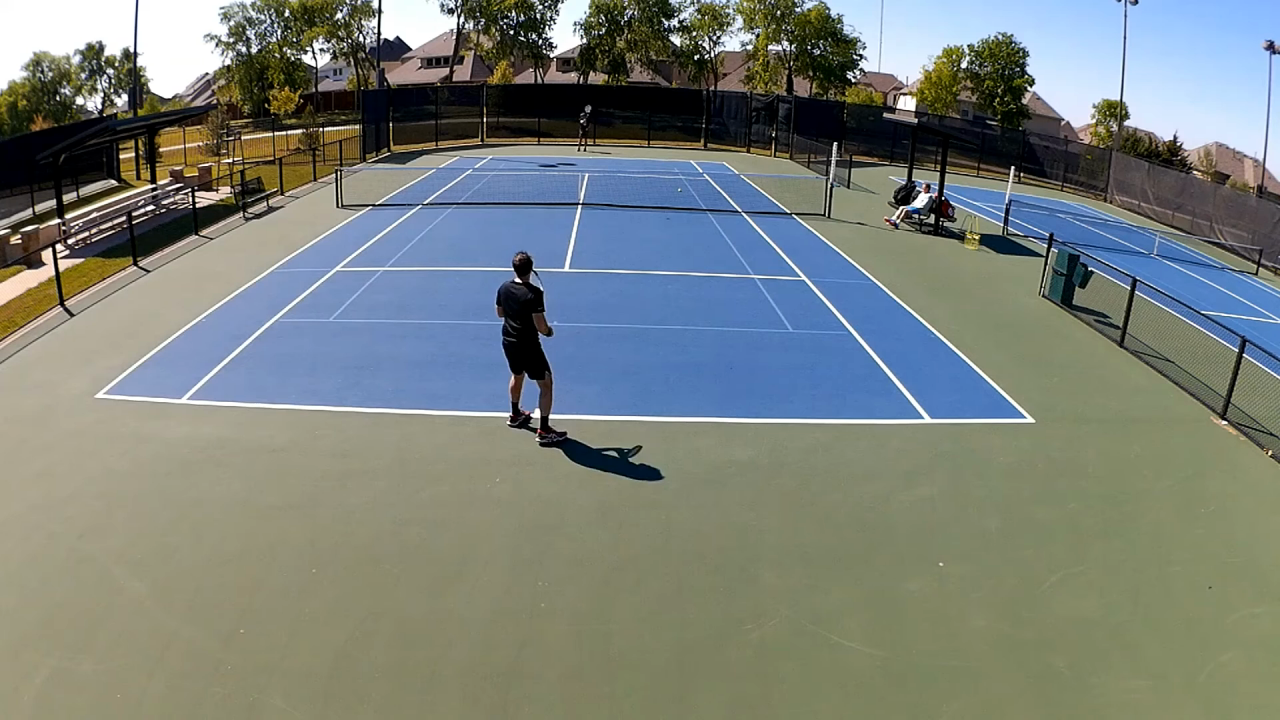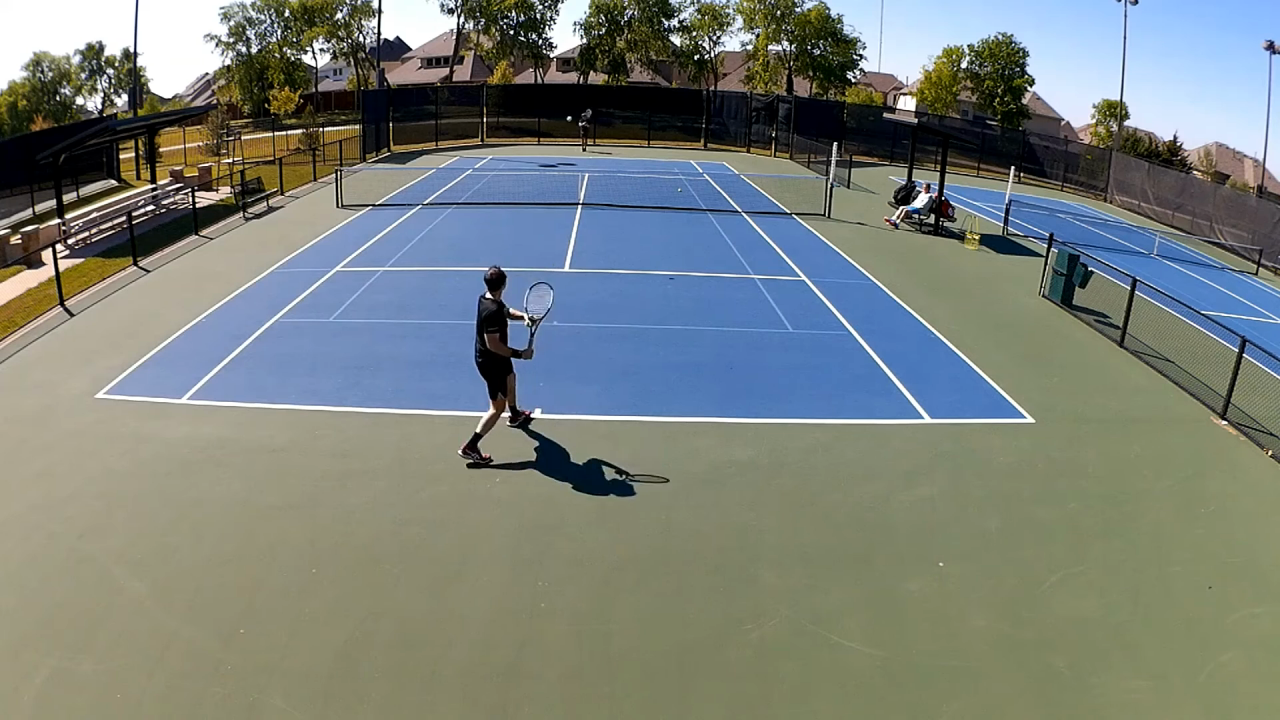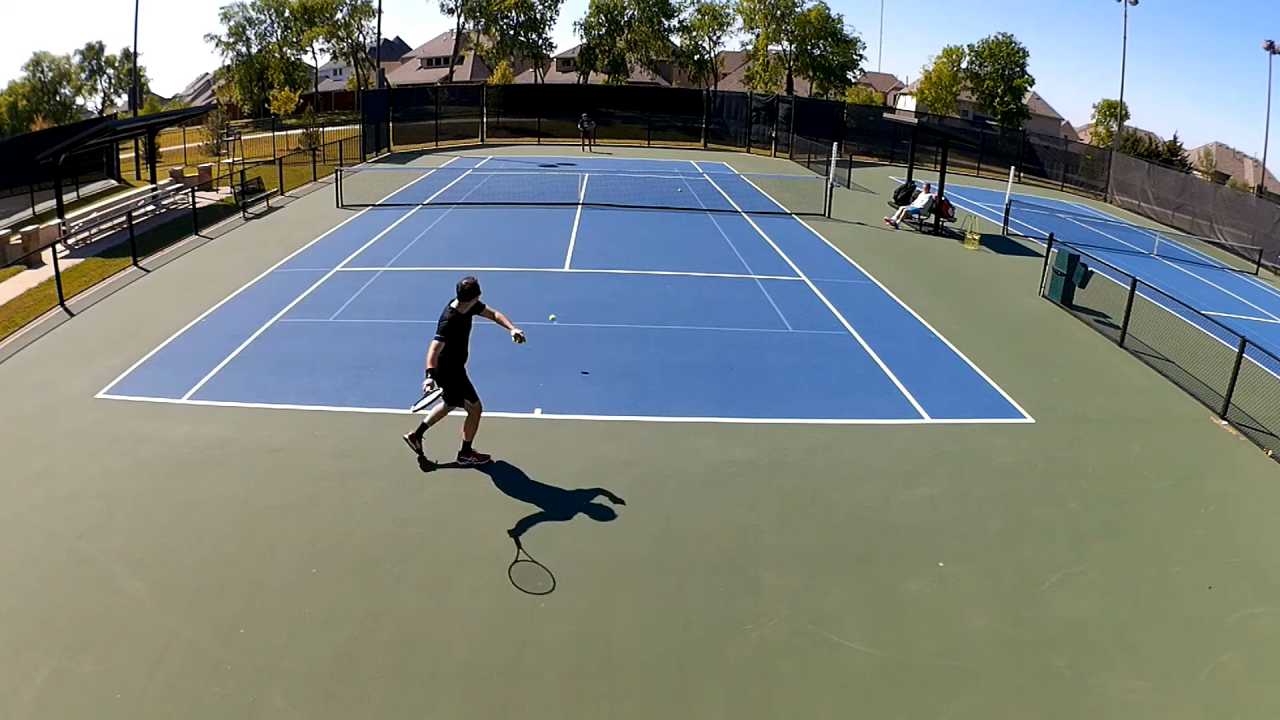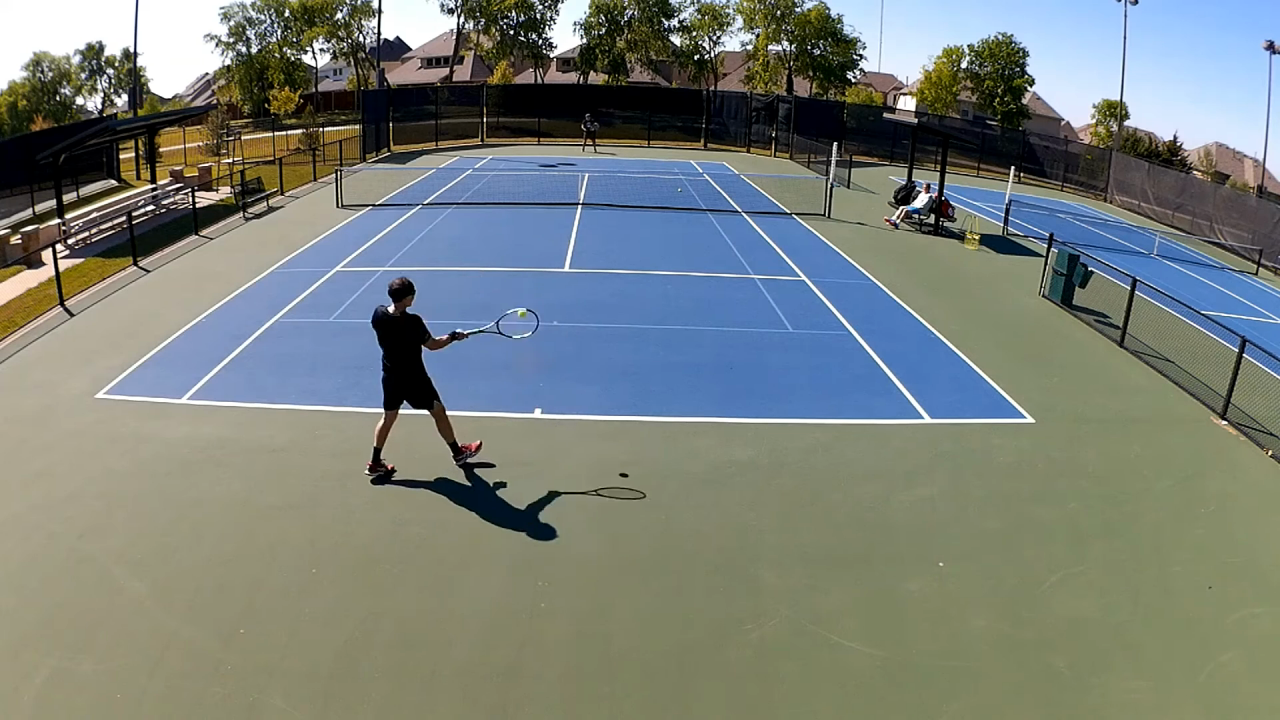
dt=0.4s
person 1, frame 1
left shoulder: (504, 288)
right shoulder: (534, 293)
left elbow: (500, 313)
right elbow: (540, 324)
right wrist: (548, 332)
left hip: (508, 341)
right hip: (527, 345)
left knee: (517, 376)
right knee: (546, 384)
left ankle: (515, 415)
right ankle: (544, 429)
person 1, frame 2
left shoulder: (489, 300)
right shoulder: (493, 311)
left elbow: (506, 312)
right elbow: (492, 344)
left wrist: (523, 316)
right wrist: (520, 353)
left hip: (487, 358)
right hip: (491, 361)
left knee: (509, 378)
right knee: (497, 406)
left ankle: (516, 416)
right ankle: (470, 448)
person 1, frame 3
left shoulder: (471, 305)
right shoulder: (449, 321)
left elbow: (492, 313)
right elbow: (434, 349)
left wrist: (513, 329)
right wrist: (430, 374)
left hip: (449, 369)
right hip: (449, 372)
left knee: (447, 405)
right knee: (475, 410)
left ankle: (416, 436)
right ankle: (465, 453)
person 1, frame 4
left shoulder: (378, 314)
right shoulder: (413, 322)
right elbow: (432, 345)
right wrist: (453, 337)
left hip: (390, 376)
right hip: (413, 377)
left knee: (388, 417)
right knee: (439, 413)
left ankle: (375, 463)
right ankle: (458, 453)
